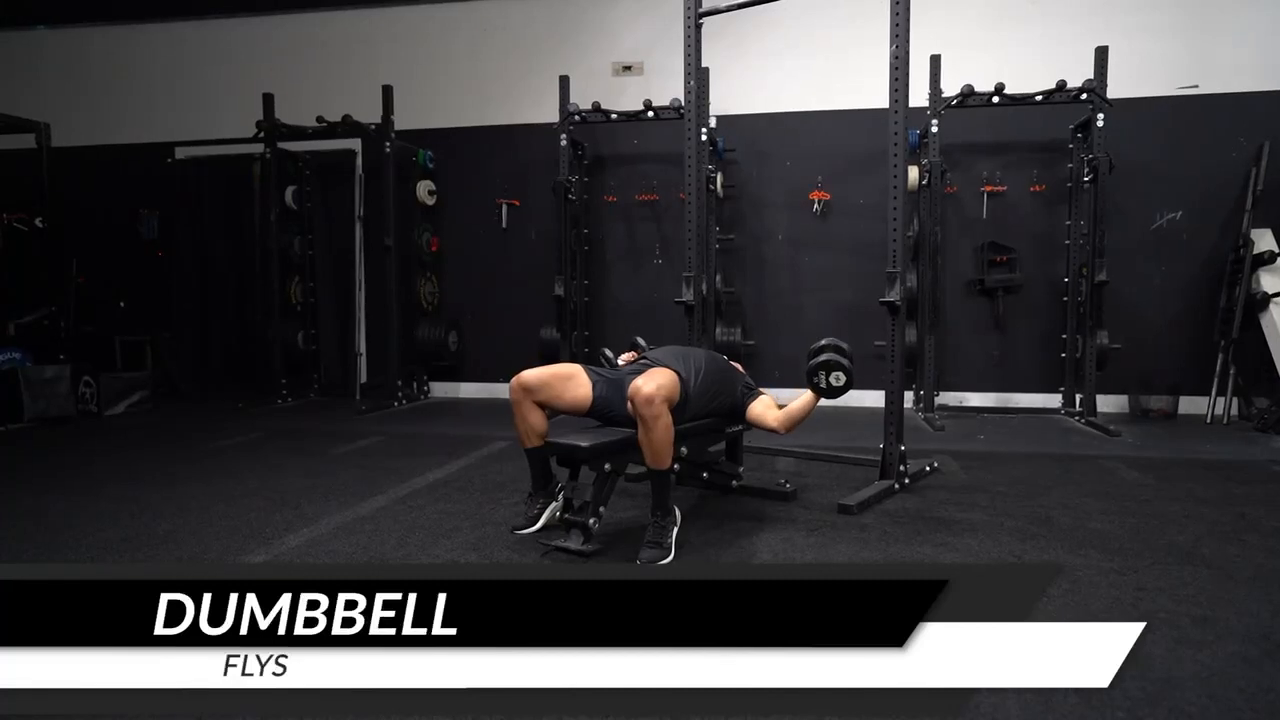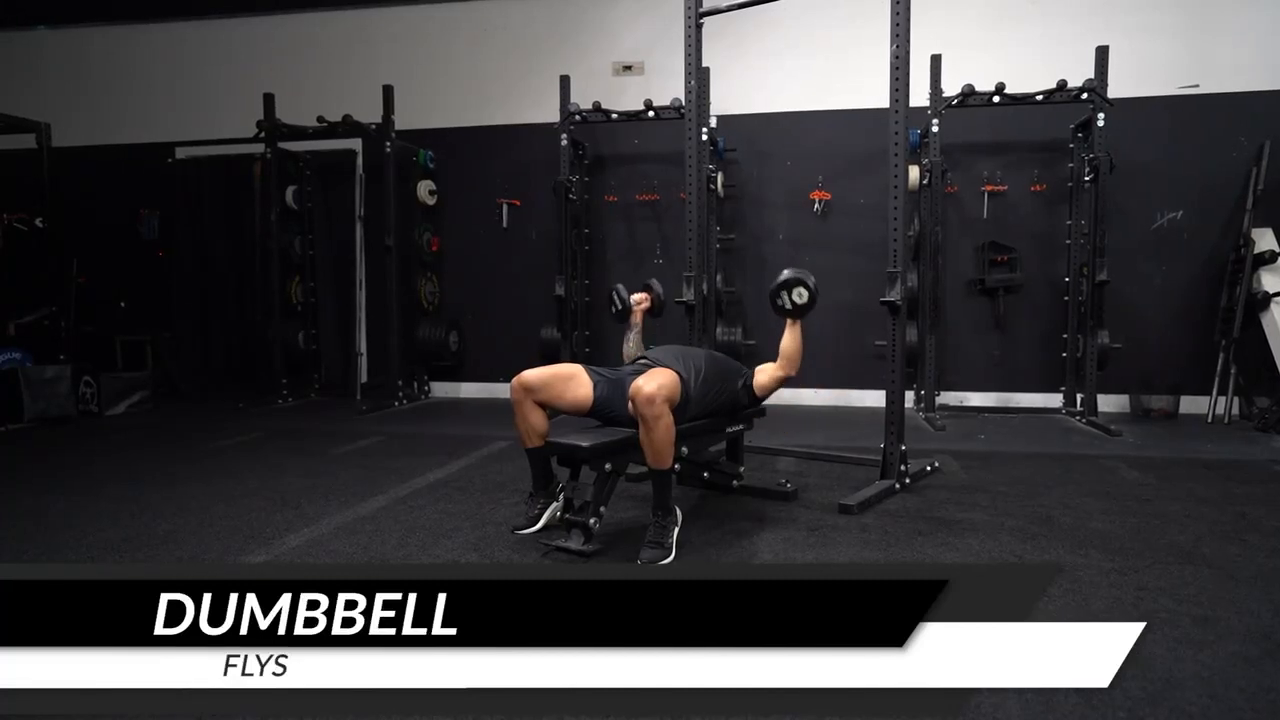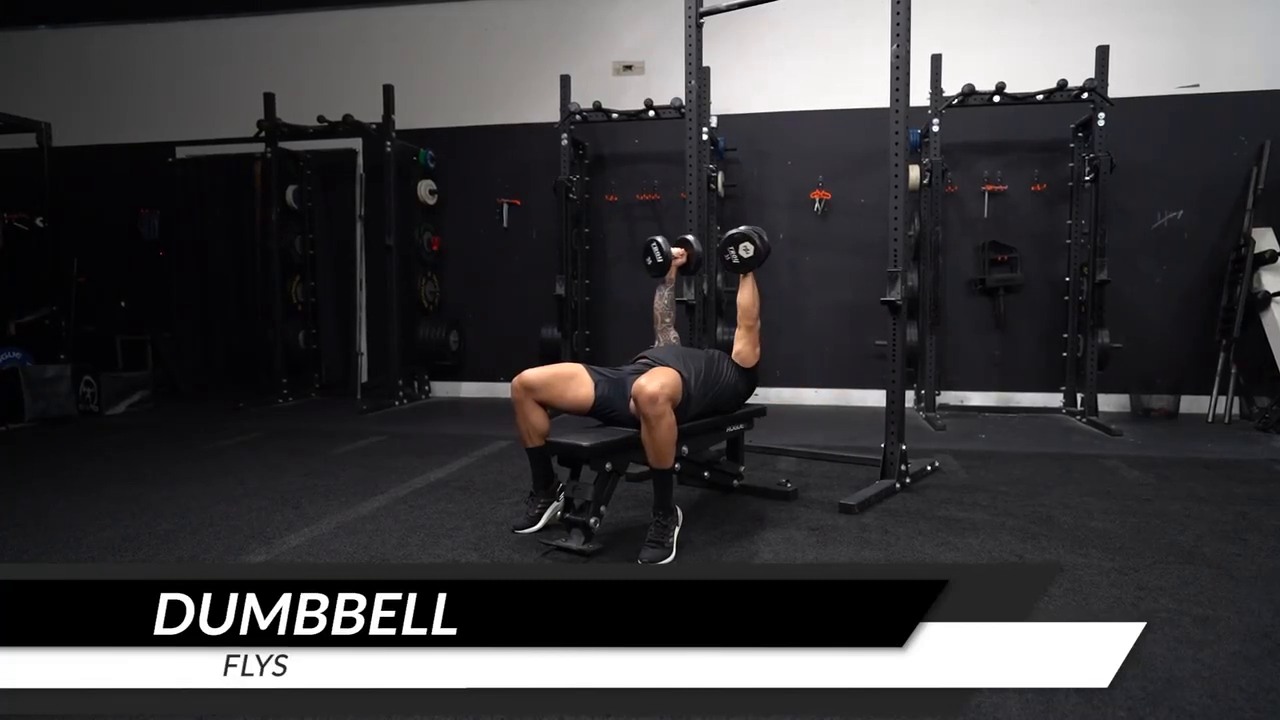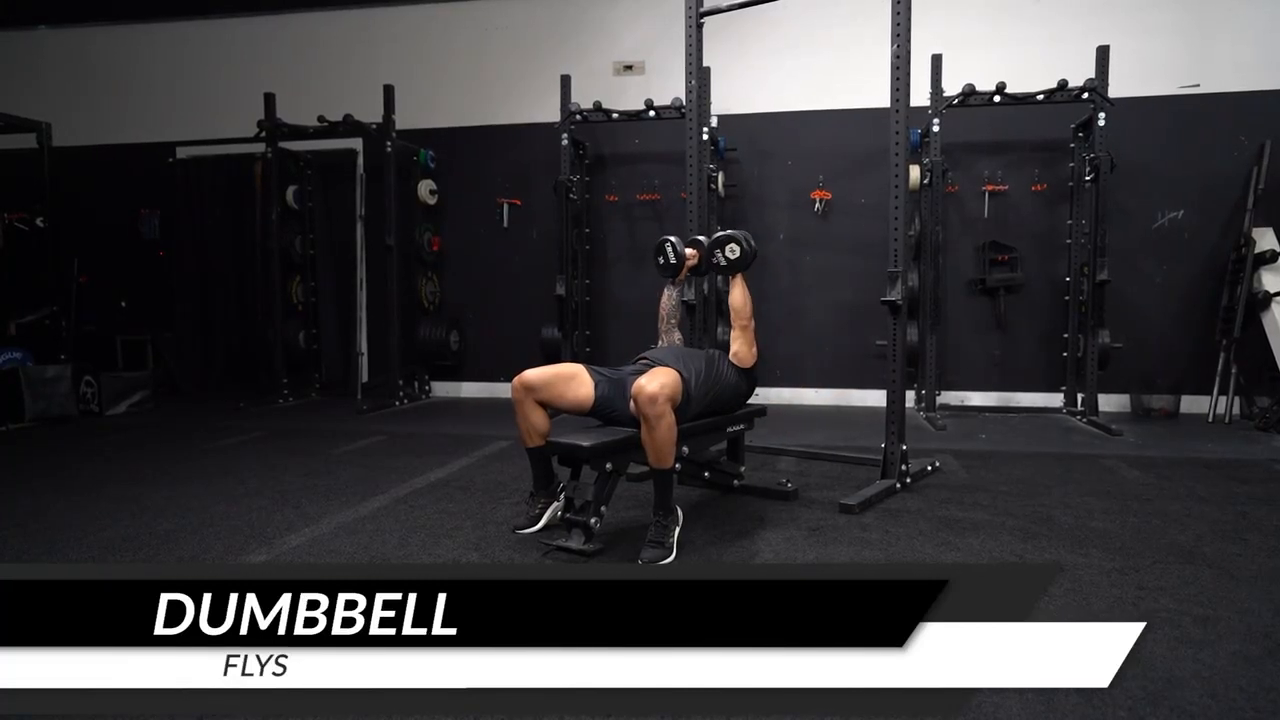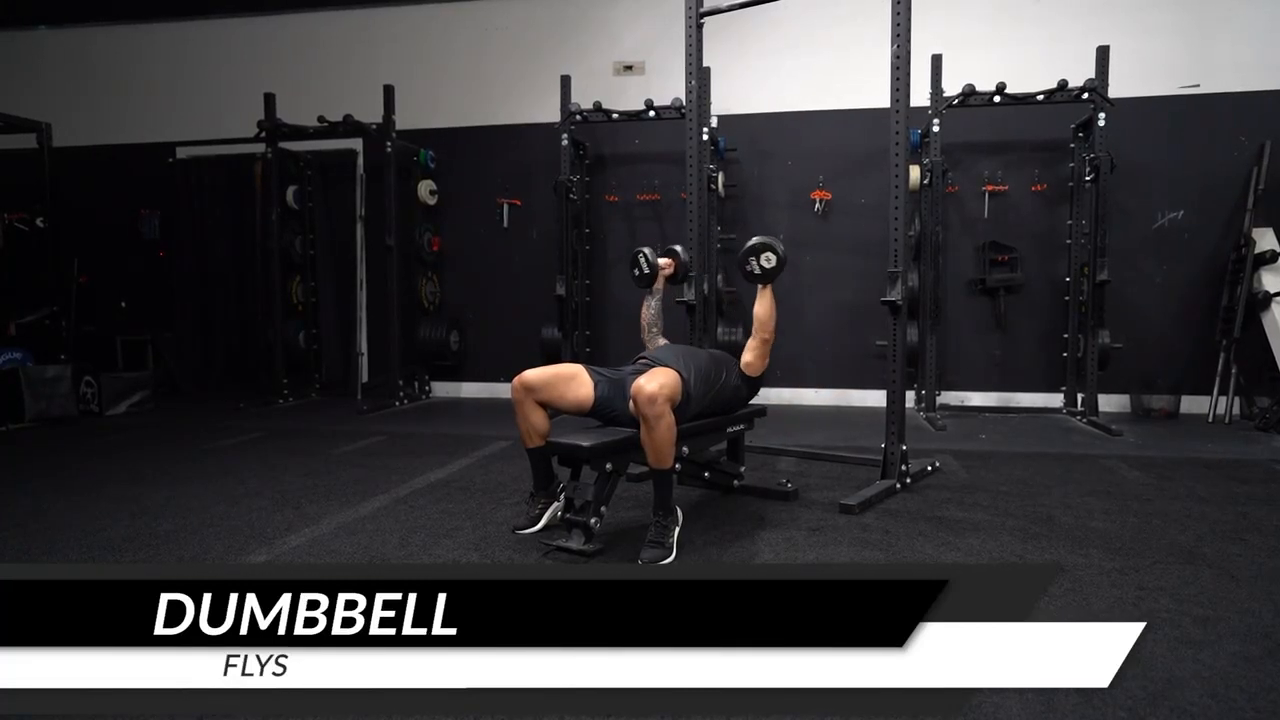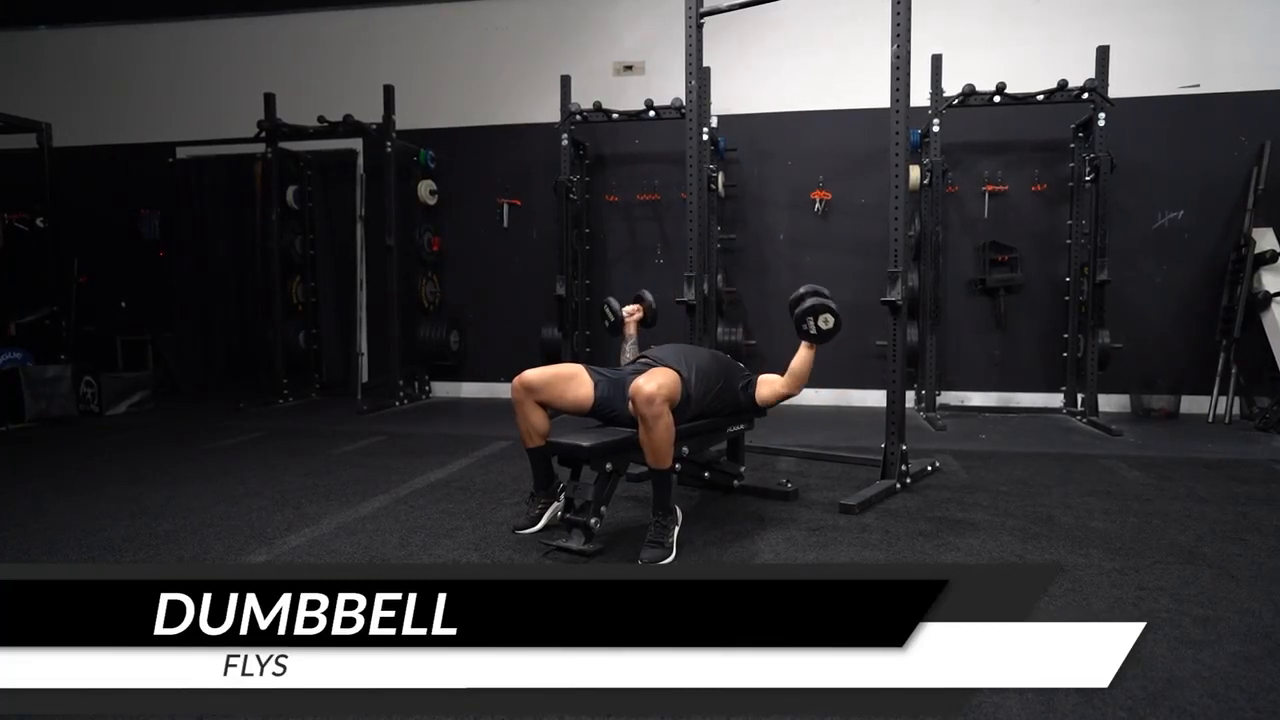
dt=0.5s
person 1, frame 1
left shoulder: (742, 389)
left elbow: (779, 422)
right wrist: (627, 363)
left hip: (652, 393)
right hip: (627, 378)
left knee: (647, 394)
right knee: (524, 385)
left ankle: (663, 517)
right ankle: (545, 493)
person 1, frame 2
left shoulder: (741, 383)
left elbow: (784, 370)
right elbow: (634, 362)
left wrist: (793, 318)
right wrist: (636, 316)
left hip: (653, 394)
right hip: (623, 383)
left knee: (647, 394)
right knee: (524, 385)
left ankle: (665, 516)
right ankle: (545, 493)
person 1, frame 3
left shoulder: (738, 377)
right shoulder: (693, 359)
left elbow: (748, 325)
right elbow: (664, 324)
left wrist: (746, 272)
right wrist: (670, 272)
left hip: (656, 391)
right hip: (624, 379)
left knee: (650, 393)
right knee: (525, 384)
left ankle: (665, 516)
right ankle: (546, 492)
person 1, frame 4
left shoulder: (738, 378)
right shoulder: (692, 360)
left elbow: (742, 324)
right elbow: (669, 325)
left wrist: (735, 273)
right wrist: (679, 274)
left hip: (656, 391)
right hip: (625, 378)
left knee: (650, 393)
right knee: (525, 385)
left ankle: (666, 516)
right ankle: (547, 492)
person 1, frame 5
left shoulder: (738, 380)
right shoulder: (699, 360)
left elbow: (762, 337)
right elbow: (651, 334)
left wrist: (764, 284)
right wrist: (658, 283)
left hip: (654, 392)
right hip: (625, 379)
left knee: (648, 393)
right knee: (525, 385)
left ankle: (665, 516)
right ankle: (547, 493)
person 1, frame 6
left shoulder: (743, 385)
left elbow: (789, 386)
left wrist: (808, 341)
right wrist: (631, 327)
left hip: (652, 393)
right hip: (625, 380)
left knee: (647, 392)
right knee: (525, 385)
left ankle: (665, 516)
right ankle: (547, 494)
